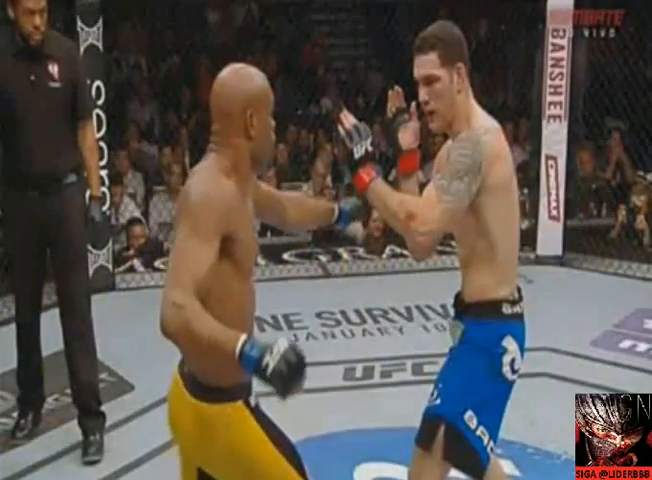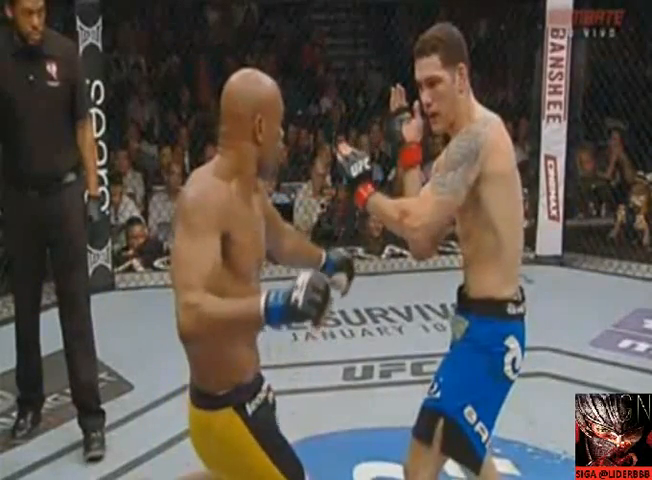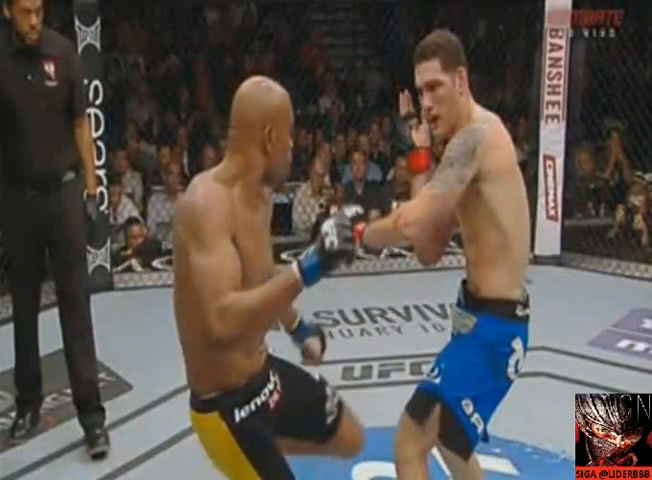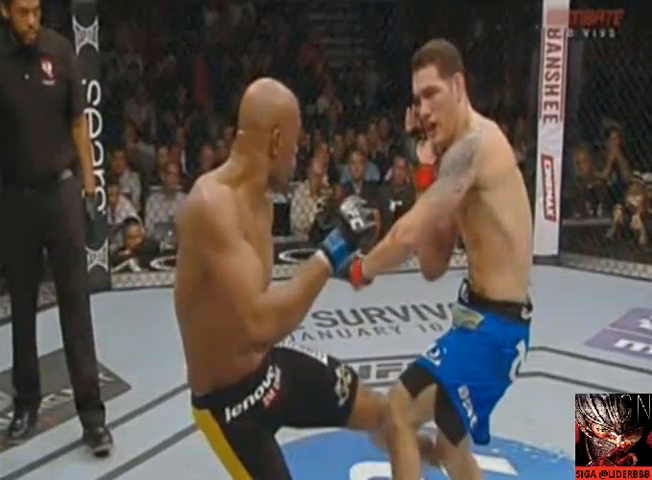
dt=1s
person 1, frame 1
left shoulder: (66, 53)
left elbow: (84, 128)
left wrist: (95, 193)
left hip: (65, 192)
left knee: (76, 308)
left ankle: (91, 416)
person 1, frame 2
left shoulder: (65, 52)
left elbow: (82, 126)
left wrist: (93, 191)
left hip: (64, 192)
left knee: (76, 305)
left ankle: (91, 415)
person 1, frame 3
left shoulder: (63, 51)
left elbow: (80, 124)
left wrist: (91, 188)
left hip: (63, 190)
left knee: (75, 302)
left ankle: (91, 412)
person 1, frame 4
left shoulder: (60, 50)
left elbow: (78, 123)
left wrist: (89, 186)
left hip: (61, 190)
left knee: (75, 302)
left ankle: (91, 410)
person 2, frame 1
left shoulder: (477, 141)
right shoulder: (454, 148)
left elbow: (422, 228)
right elbow: (421, 247)
left wrist: (364, 170)
right wrist: (407, 158)
left hip: (490, 328)
right hip: (484, 322)
person 2, frame 2
left shoulder: (478, 135)
right shoulder: (459, 149)
left elbow: (416, 222)
right elbow: (423, 245)
left wrist: (363, 188)
right wrist: (410, 153)
left hip: (489, 327)
right hip: (485, 320)
person 2, frame 3
left shoulder: (476, 136)
right shoulder: (467, 146)
left elbow: (409, 224)
right elbow: (429, 252)
left wrist: (360, 231)
right wrist: (420, 159)
left hip: (492, 326)
right hip: (485, 316)
right knee: (448, 440)
person 2, frame 4
left shoulder: (475, 143)
right shoulder: (461, 155)
left elbow: (408, 234)
right elbow: (433, 266)
left wrist: (360, 269)
left hip: (493, 324)
right hip: (488, 317)
left knee: (397, 412)
right knee: (451, 444)
person 3, frame 1
left shoulder: (237, 180)
right shoulder: (209, 192)
left elbow: (285, 210)
right elbow: (176, 312)
left wrist: (338, 212)
right wrist: (250, 352)
right hip: (217, 406)
person 3, frame 2
left shoulder: (251, 188)
right shoulder: (205, 196)
left elbow: (280, 239)
right elbow: (190, 316)
left wrist: (326, 261)
right wrist: (275, 307)
left hip: (247, 386)
right hip: (225, 405)
person 3, frame 3
left shoulder: (260, 195)
right shoulder: (205, 203)
right elbow: (224, 321)
left wrist: (297, 326)
right wrist: (309, 267)
left hip: (265, 373)
right hip: (225, 403)
left knee: (348, 438)
left ankle: (267, 447)
person 3, frame 4
left shoulder: (260, 198)
right shoulder: (212, 204)
right elbow: (259, 324)
right wrist: (333, 250)
left hip: (270, 365)
right hip: (228, 398)
left knee: (375, 411)
